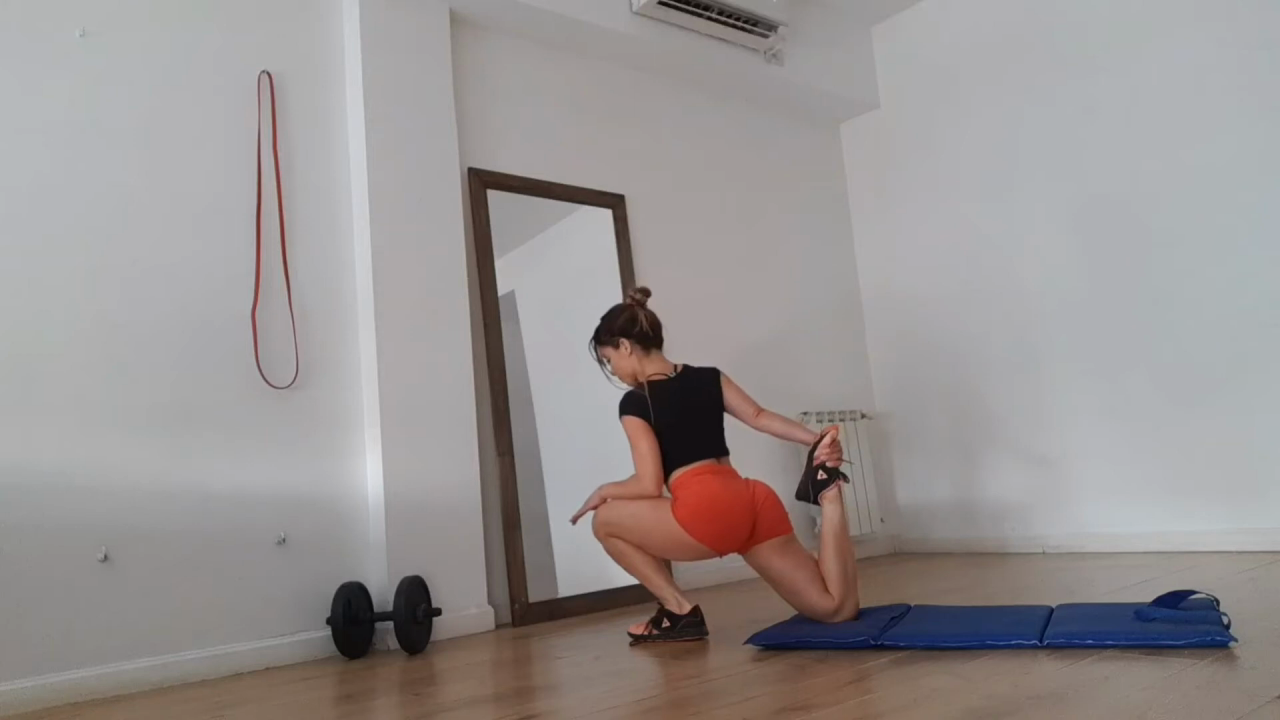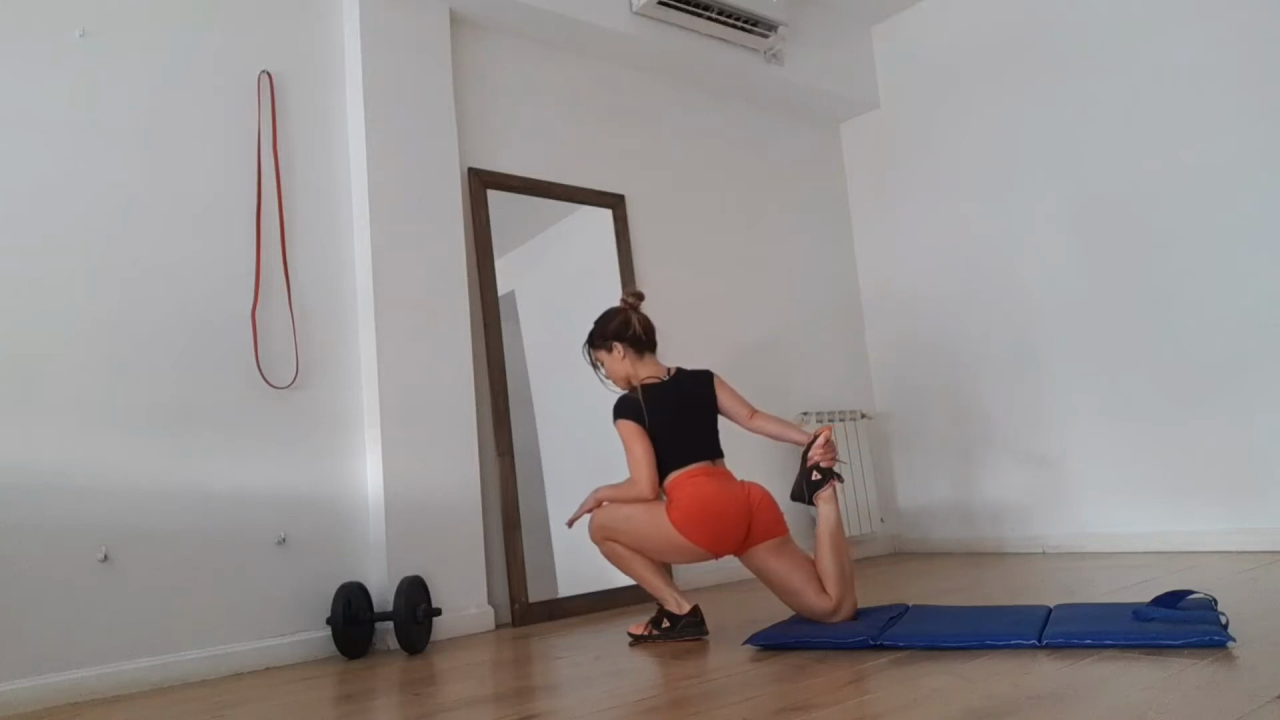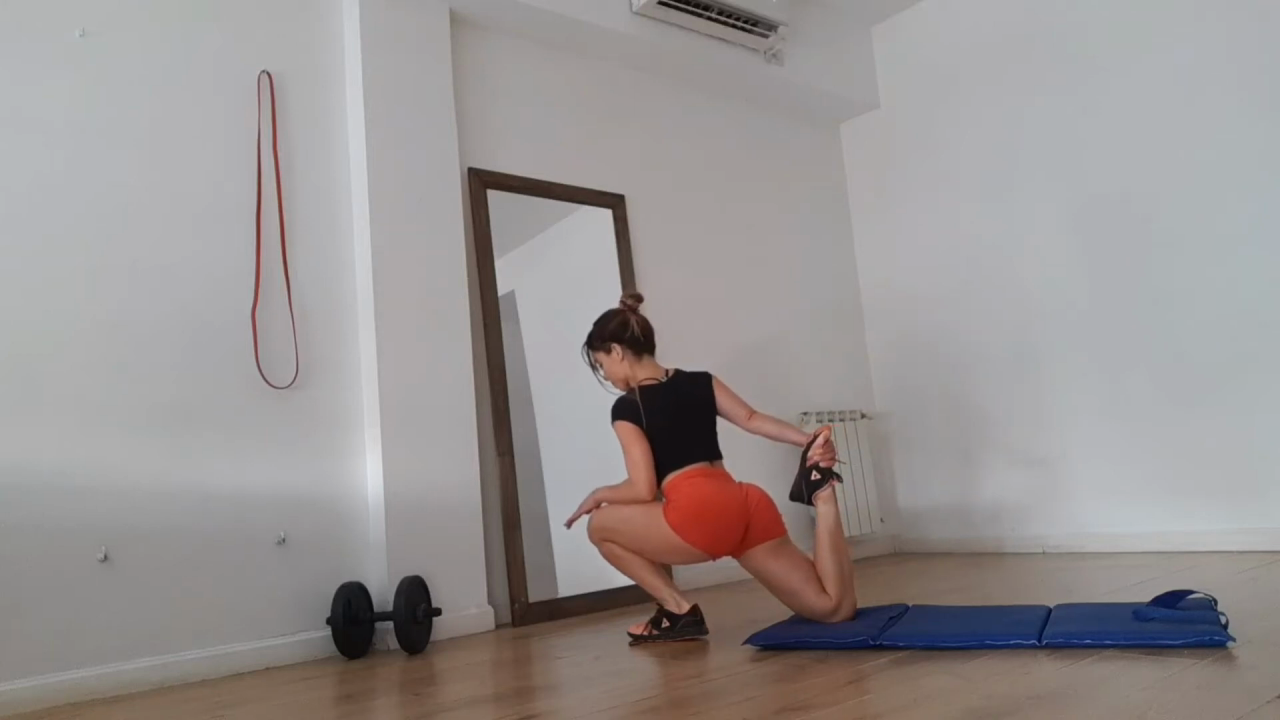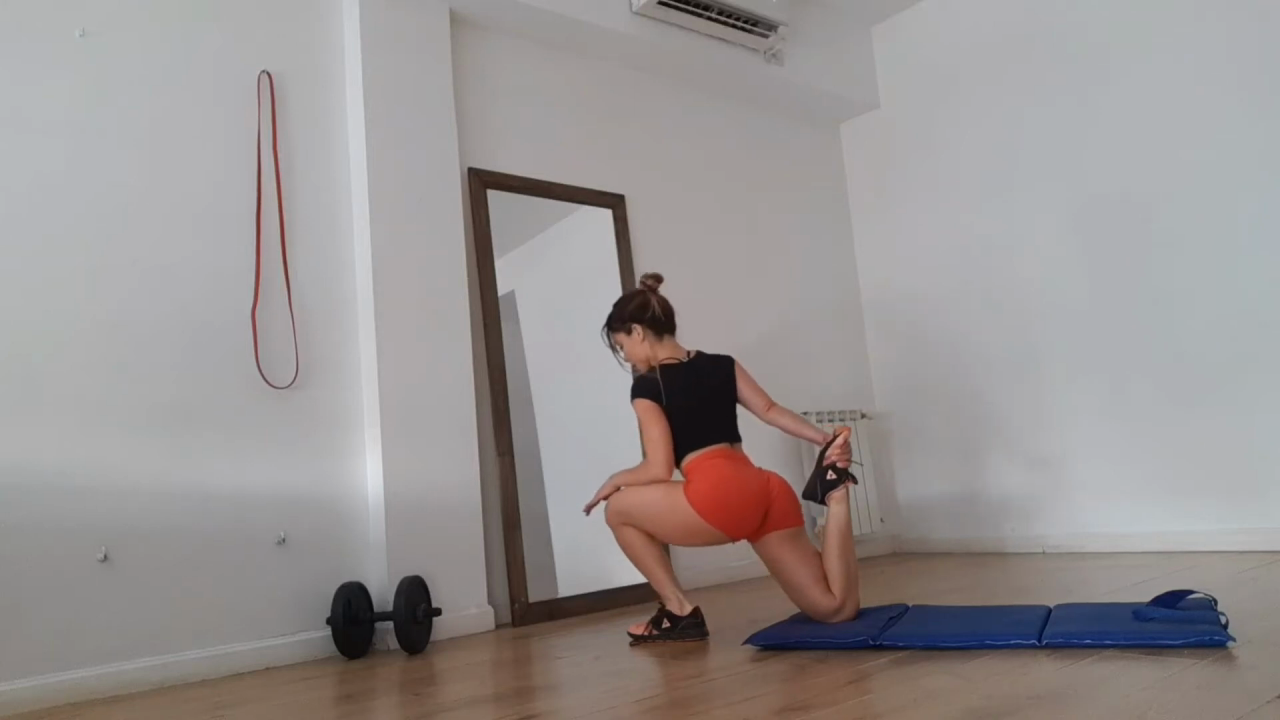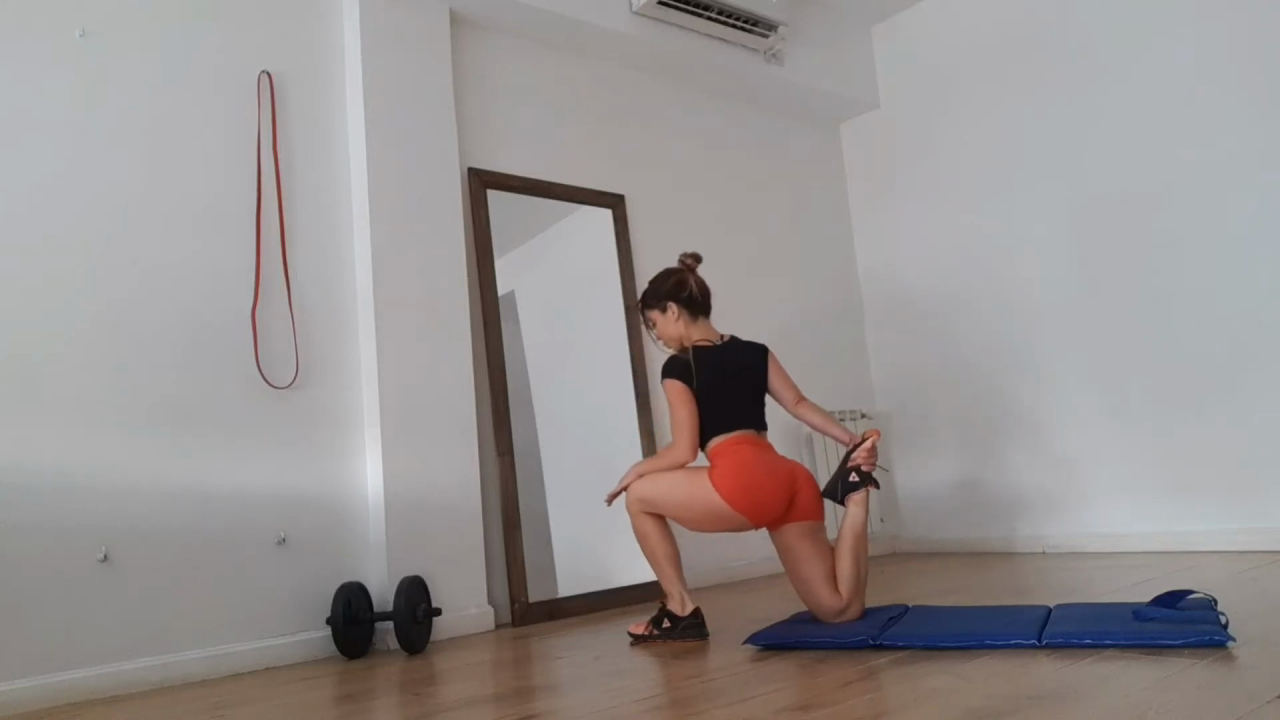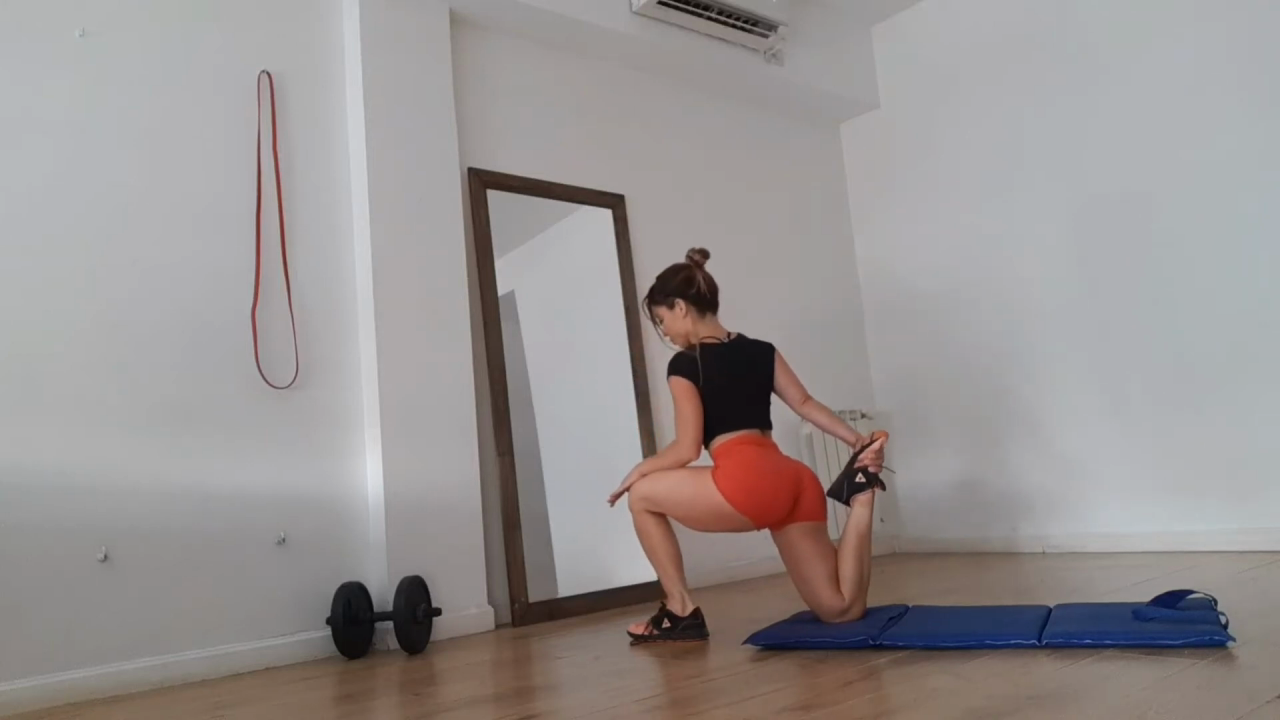
dt=0.7s
person 1, frame 1
left shoulder: (635, 403)
right shoulder: (708, 377)
left elbow: (650, 485)
right elbow: (759, 416)
left wrist: (604, 492)
right wrist: (818, 440)
left hip: (708, 512)
right hip: (755, 503)
left knee: (605, 520)
left ankle: (679, 611)
person 1, frame 2
left shoulder: (629, 406)
right shoulder: (702, 380)
left elbow: (646, 489)
right elbow: (752, 418)
left wrist: (600, 494)
right wrist: (811, 441)
left hip: (703, 514)
right hip: (751, 505)
left knee: (601, 524)
left ankle: (679, 612)
person 1, frame 3
left shoulder: (627, 408)
right shoulder: (700, 382)
left elbow: (643, 490)
right elbow: (751, 419)
left wrist: (599, 495)
right wrist: (810, 441)
left hip: (701, 516)
right hip: (748, 506)
left knee: (600, 525)
left ankle: (678, 611)
person 1, frame 4
left shoulder: (647, 387)
right shoulder: (722, 365)
left elbow: (659, 470)
right elbow: (770, 410)
left wrist: (615, 480)
right wrist: (827, 441)
left hip: (720, 495)
right hip: (770, 492)
left knee: (618, 508)
right knee: (837, 607)
left ankle: (680, 612)
person 1, frame 5
left shoulder: (678, 368)
right shoulder: (755, 352)
left elbow: (684, 451)
right elbow: (799, 404)
left wrist: (637, 469)
right wrist: (853, 442)
left hip: (745, 482)
right hip: (792, 481)
left knee: (639, 496)
right knee: (839, 608)
left ankle: (681, 612)
person 1, frame 6
left shoulder: (684, 365)
right shoulder: (761, 350)
left elbow: (687, 449)
right elbow: (805, 404)
left wrist: (639, 469)
right wrist: (859, 442)
left hip: (749, 482)
right hip: (796, 482)
left knee: (642, 496)
right knee: (841, 608)
left ankle: (681, 613)
